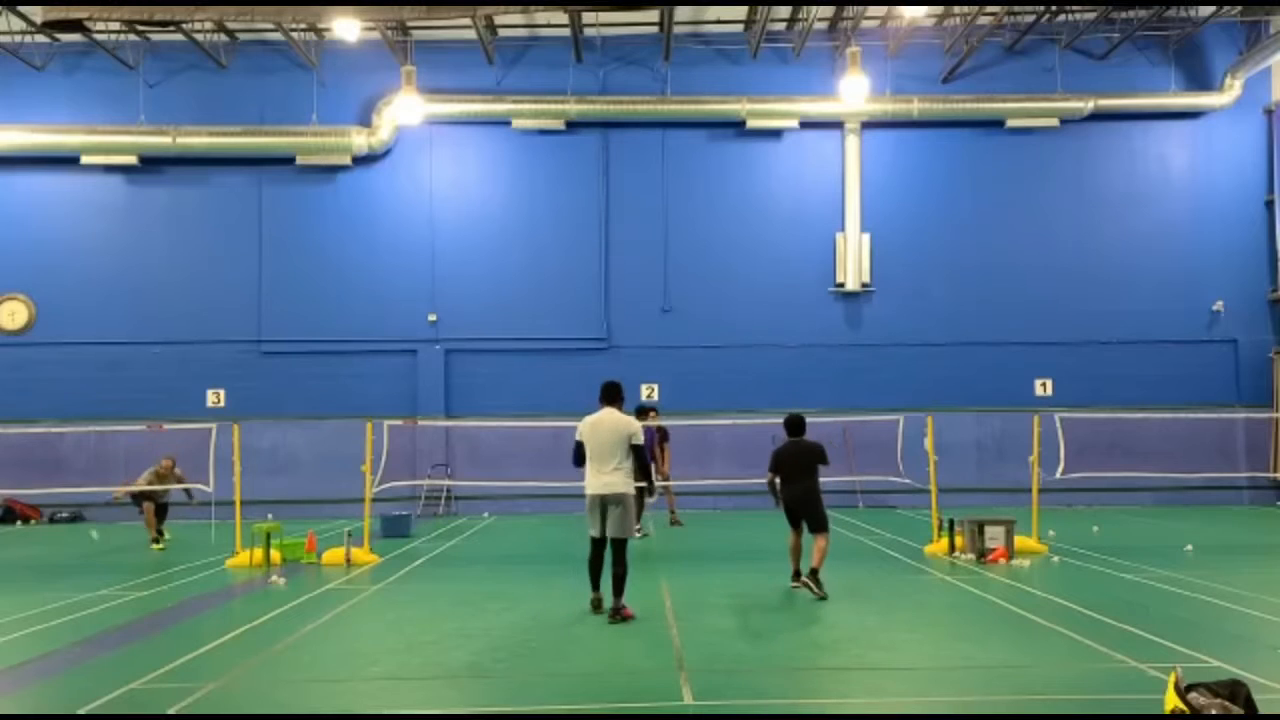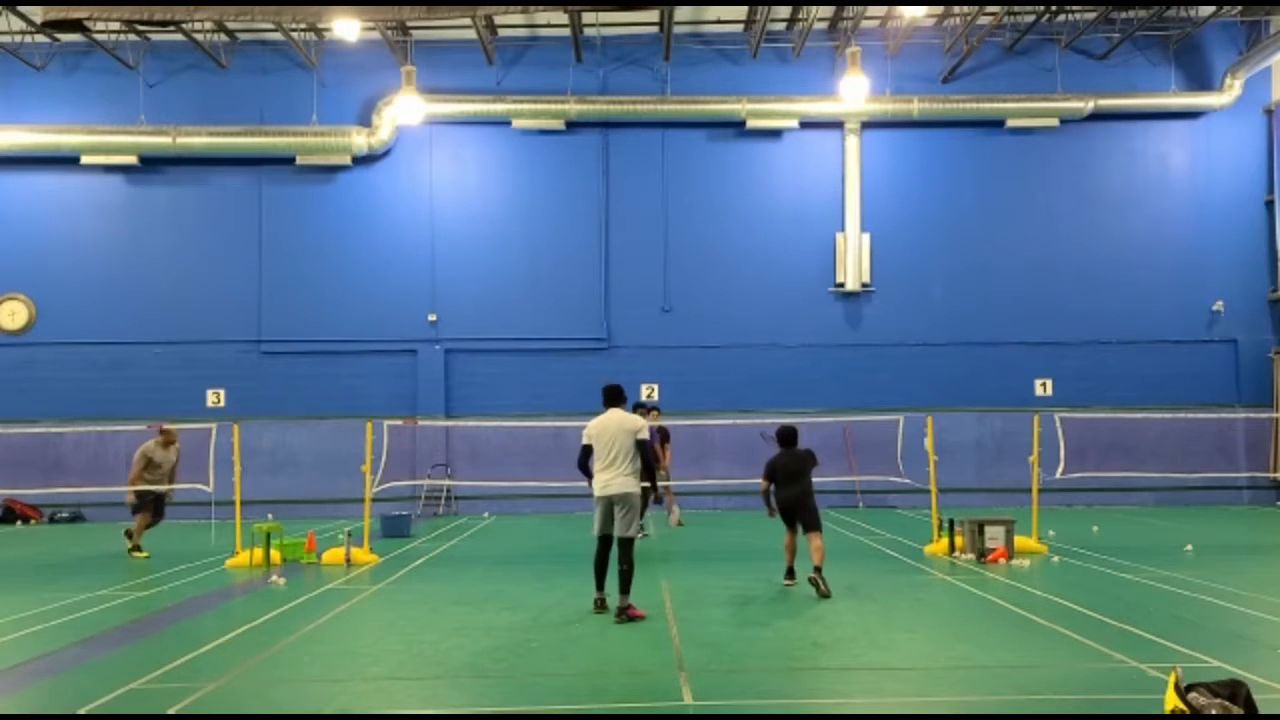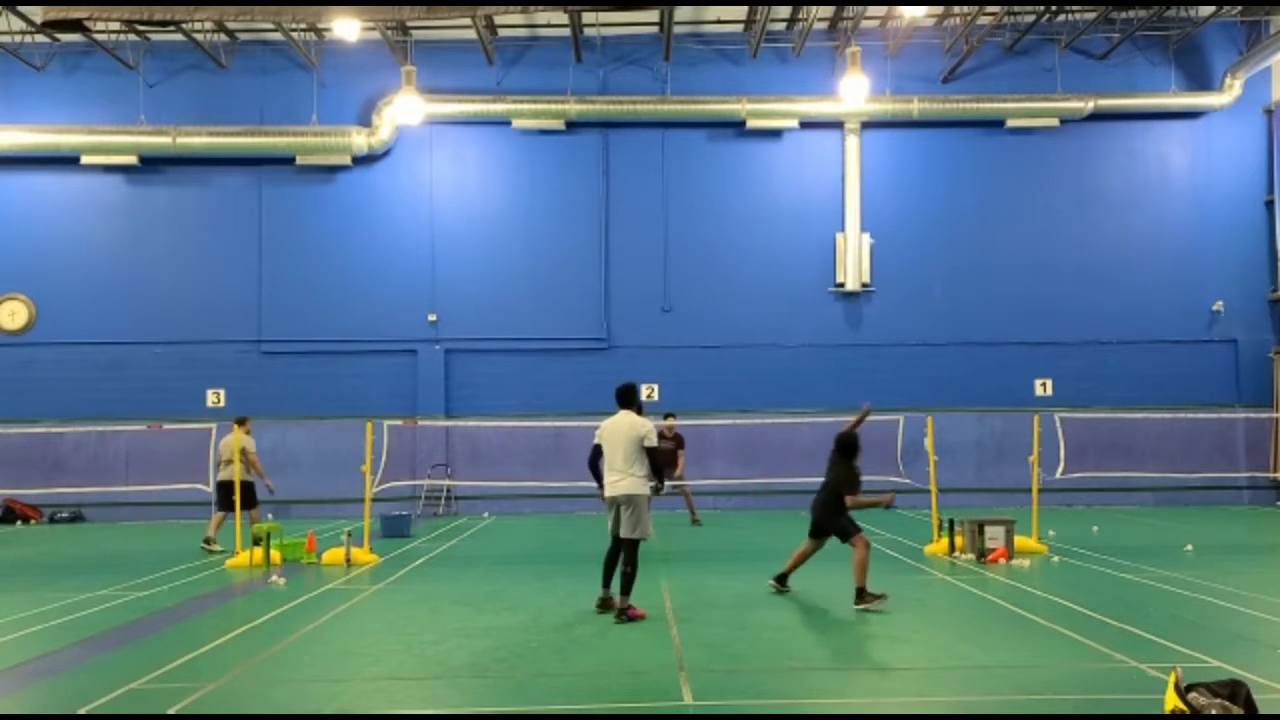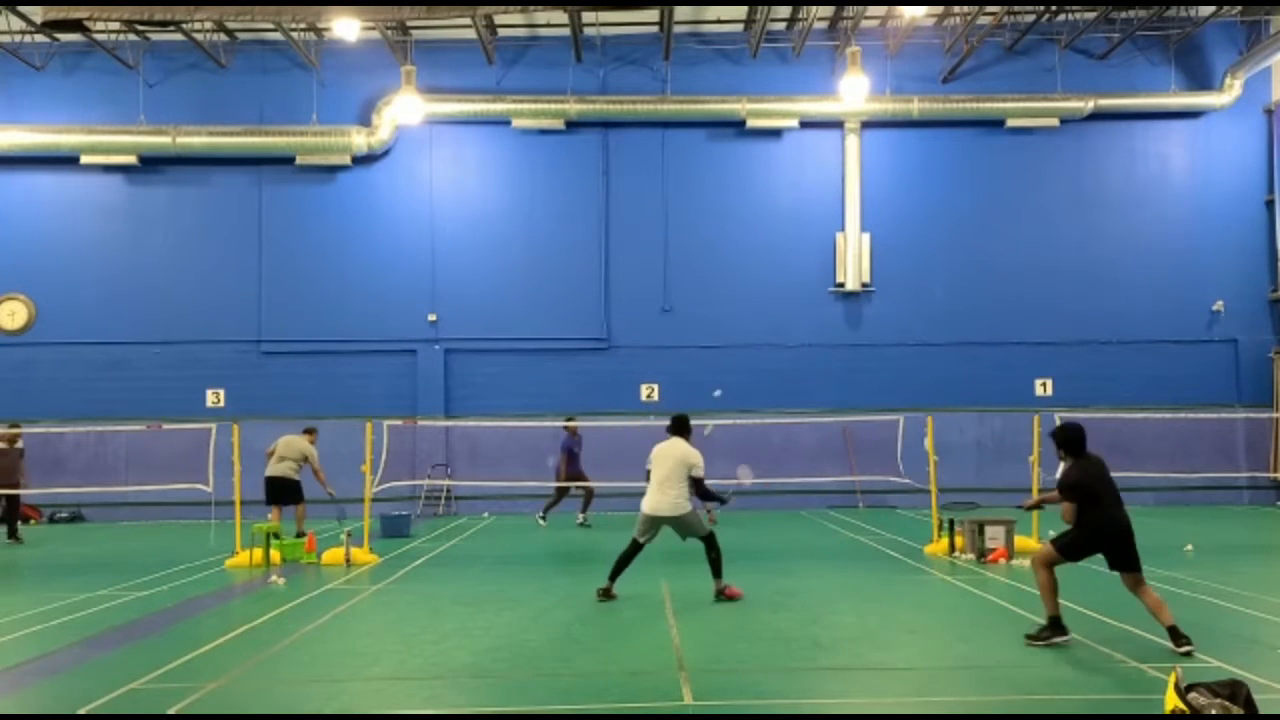
dt=1s
person 1, frame 1
left shoulder: (585, 423)
right shoulder: (631, 424)
left elbow: (577, 459)
right elbow: (642, 461)
right wrist: (650, 482)
left hip: (594, 490)
right hip: (621, 490)
left knee: (597, 545)
right knee: (618, 549)
left ankle: (596, 598)
right ankle: (617, 606)
person 1, frame 2
left shoulder: (592, 425)
right shoulder: (637, 422)
left elbow: (582, 462)
right elbow: (647, 459)
left hip: (601, 490)
right hip: (627, 489)
left knee: (603, 544)
right knee: (625, 546)
left ankle: (600, 598)
right ankle: (624, 606)
person 1, frame 3
left shoulder: (604, 426)
right shoulder: (644, 426)
left elbow: (592, 461)
right elbow: (656, 462)
left wrist: (602, 485)
right wrist: (659, 482)
left hip: (612, 491)
right hip: (635, 491)
left knee: (616, 544)
right knee: (630, 547)
left ankle: (605, 597)
right ankle: (623, 607)
person 1, frame 4
left shoulder: (657, 449)
right shoulder: (693, 455)
right elbow: (700, 490)
right wrist: (721, 499)
left hip: (651, 508)
right hip: (678, 509)
left knee: (633, 548)
right knee: (710, 540)
left ankle: (608, 587)
right ankle: (720, 588)
person 2, frame 1
left shoulder: (779, 452)
right shoulder: (815, 448)
left elbow: (770, 480)
right elbow: (825, 462)
left wrist: (776, 496)
left hip: (789, 499)
right hip: (810, 498)
left knee: (796, 532)
right knee: (821, 537)
left ankle: (796, 575)
right ankle: (813, 575)
person 2, frame 2
left shoulder: (773, 462)
right shoulder: (807, 455)
left elbow: (764, 488)
left wrist: (769, 506)
left hip: (783, 502)
right hip: (804, 499)
left knee: (791, 530)
right knee: (815, 537)
left ankle: (789, 573)
right ankle: (817, 572)
person 2, frame 3
left shoulder: (837, 454)
right shoulder: (849, 473)
left elbow: (846, 432)
right elbow: (851, 503)
left wrist: (859, 418)
right wrist: (880, 500)
left hip: (820, 508)
right hip: (831, 514)
left knee: (812, 545)
right knee: (861, 544)
left ankle: (780, 579)
right ankle: (862, 595)
person 2, frame 4
left shoulder: (1070, 476)
right shoulder: (1096, 461)
left elbow: (1070, 518)
right wrist: (1042, 498)
left hip: (1090, 531)
right hip: (1120, 528)
left knee: (1040, 561)
right knee: (1139, 586)
left ankle: (1055, 626)
right ankle: (1177, 636)
